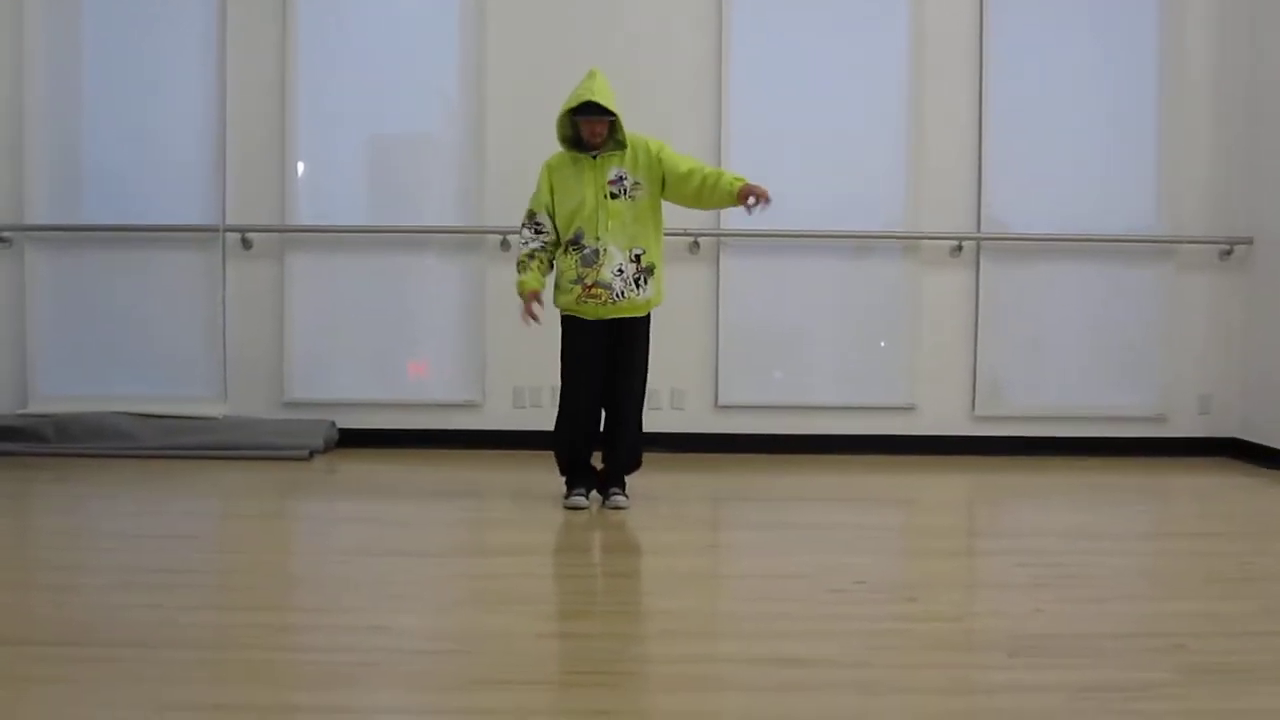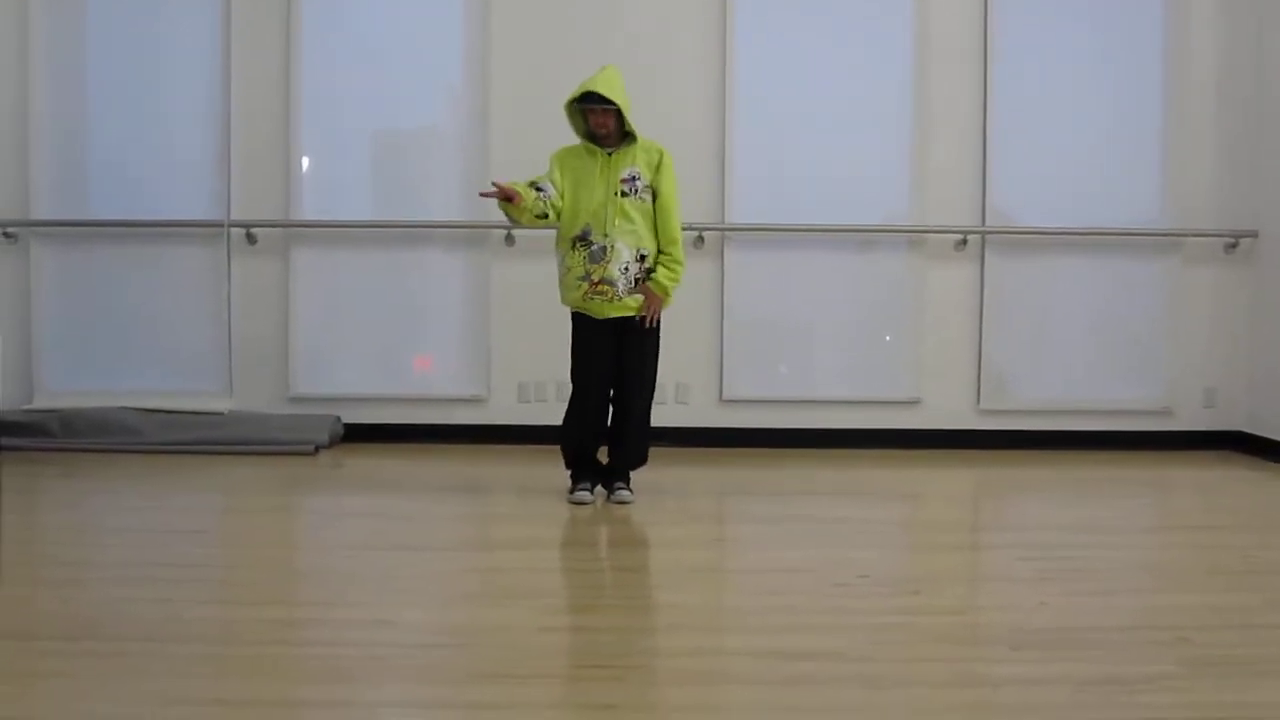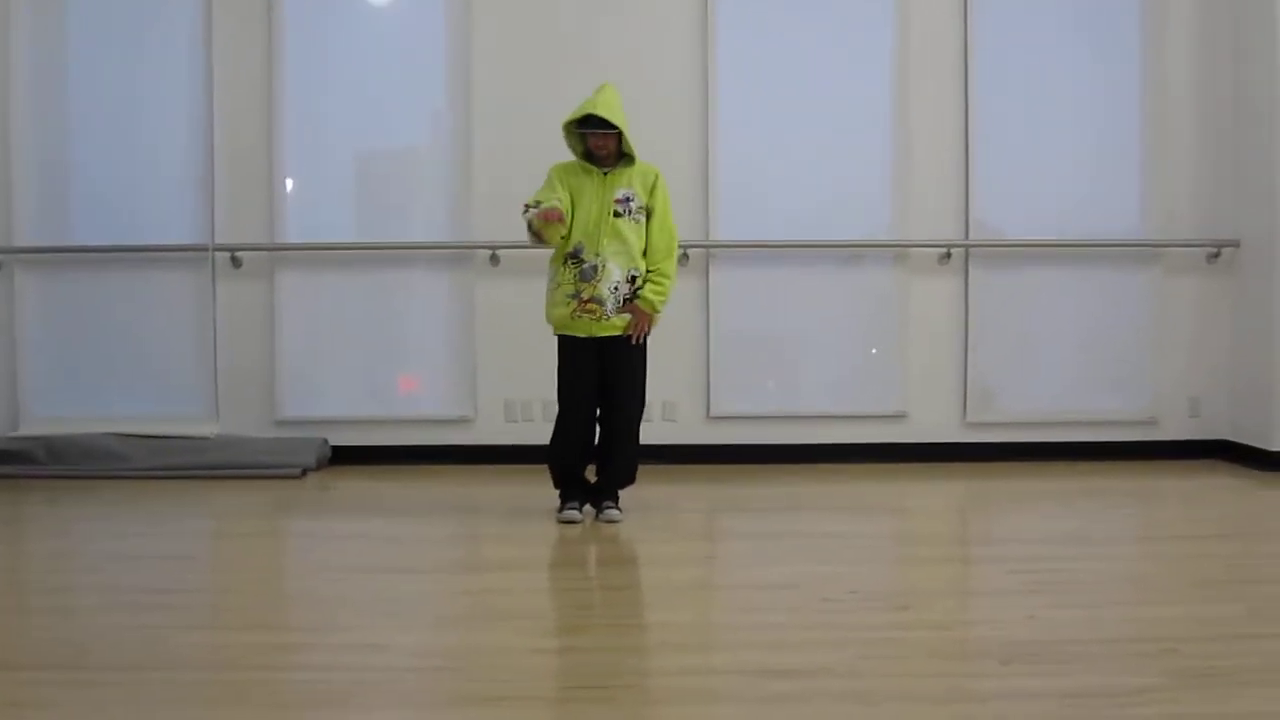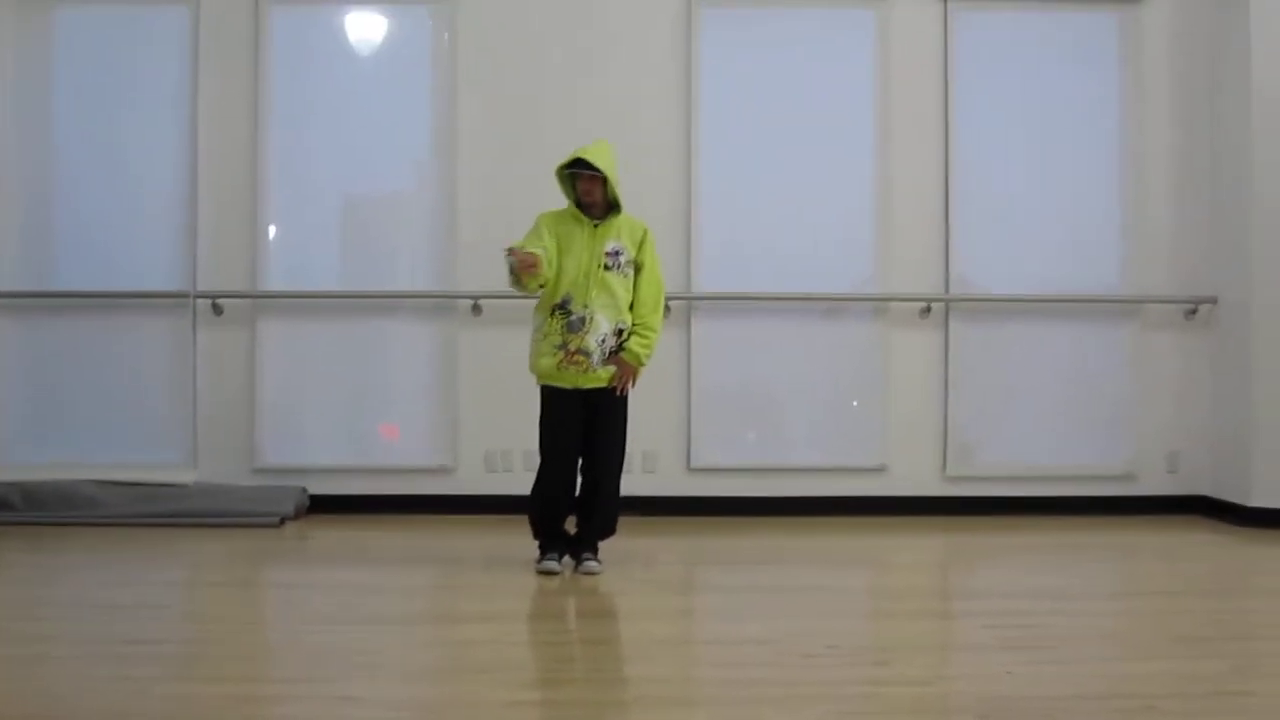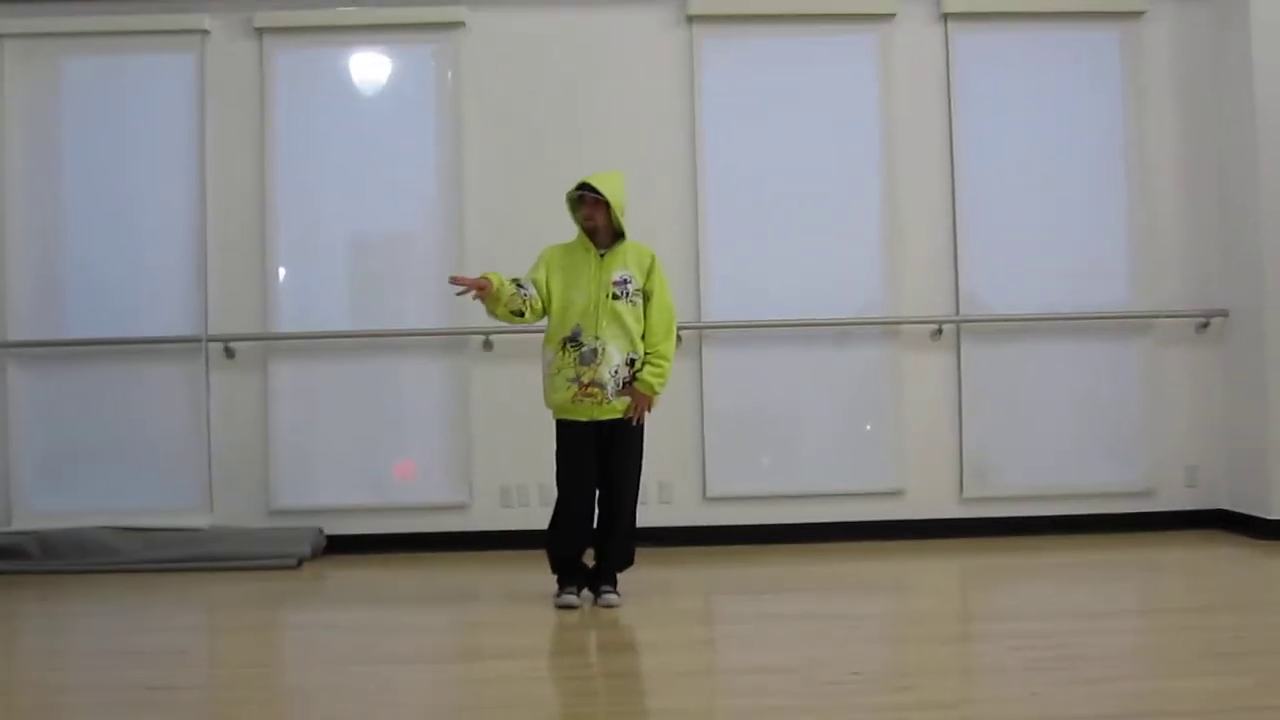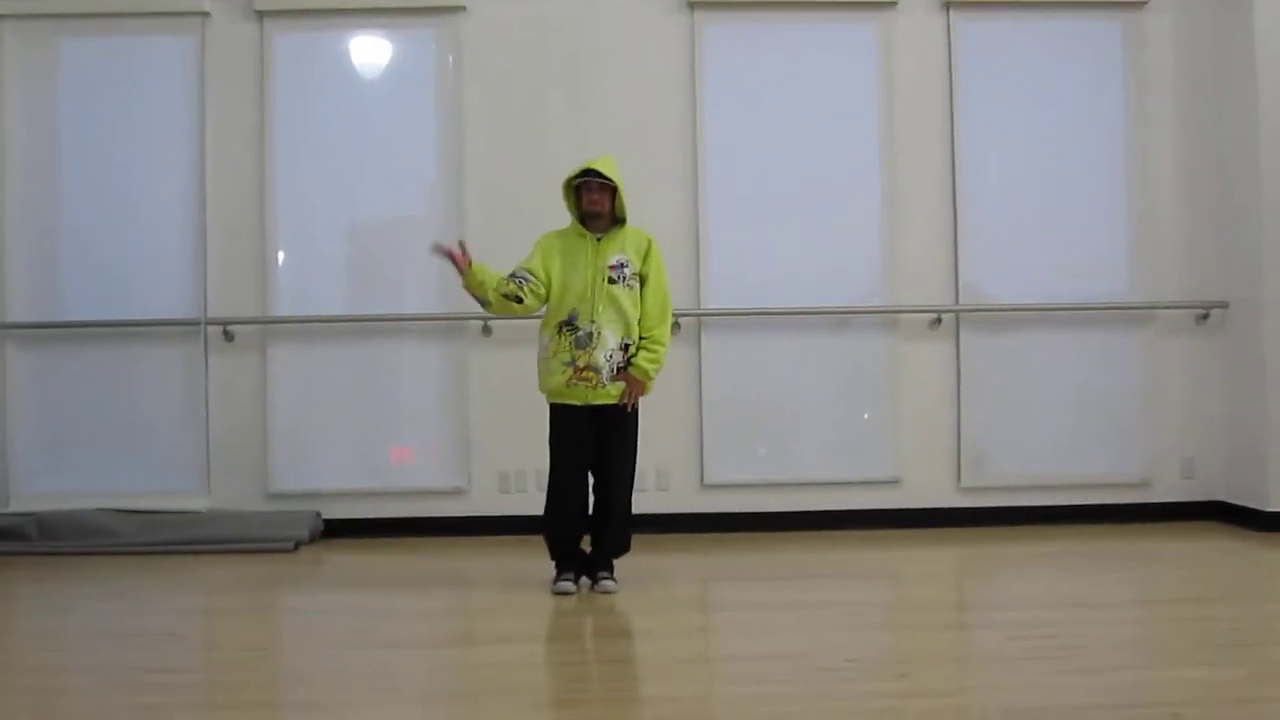
dt=0.4s
person 1, frame 1
left shoulder: (646, 154)
right shoulder: (557, 169)
left elbow: (696, 179)
right elbow: (539, 230)
left wrist: (736, 187)
right wrist: (530, 281)
left hip: (634, 301)
right hip: (580, 305)
left knee: (627, 395)
right knee: (580, 395)
left ankle: (615, 476)
right ankle: (577, 477)
person 1, frame 2
left shoulder: (653, 157)
right shoulder: (566, 160)
left elbow: (670, 229)
right elbow: (542, 207)
left wrist: (662, 285)
right wrist: (513, 198)
left hip: (639, 302)
right hip: (589, 301)
left knee: (635, 393)
right knee: (588, 391)
left ankle: (619, 472)
right ankle: (582, 471)
person 1, frame 3
left shoulder: (647, 179)
right shoulder: (562, 176)
left elbow: (662, 249)
right elbow: (541, 225)
left wrist: (649, 302)
right wrist: (546, 220)
left hip: (627, 320)
right hip: (575, 319)
left knee: (623, 412)
right knee: (575, 410)
left ankle: (608, 491)
right ankle: (572, 490)
person 1, frame 4
left shoulder: (635, 232)
right shoulder: (551, 224)
left elbow: (649, 301)
right elbow: (534, 274)
left wrist: (635, 355)
right wrist: (527, 265)
left hip: (611, 372)
right hip: (560, 369)
left knee: (604, 463)
right knee: (556, 461)
left ankle: (589, 541)
right ankle: (550, 541)
person 1, frame 5
left shoulder: (643, 260)
right shoulder: (556, 258)
left elbow: (661, 329)
right elbow: (524, 304)
left wrist: (649, 384)
right wrist: (492, 288)
left hip: (625, 402)
right hip: (574, 402)
left knee: (620, 495)
right knee: (573, 494)
left ankle: (607, 574)
right ankle: (569, 575)
person 1, frame 6
left shoulder: (640, 245)
right shoulder: (553, 244)
left elbow: (657, 316)
right elbow: (520, 295)
left wrist: (644, 370)
right wrist: (474, 274)
left hip: (619, 389)
right hip: (567, 388)
left knee: (615, 480)
right knee: (567, 480)
left ankle: (604, 560)
right ankle: (567, 561)
